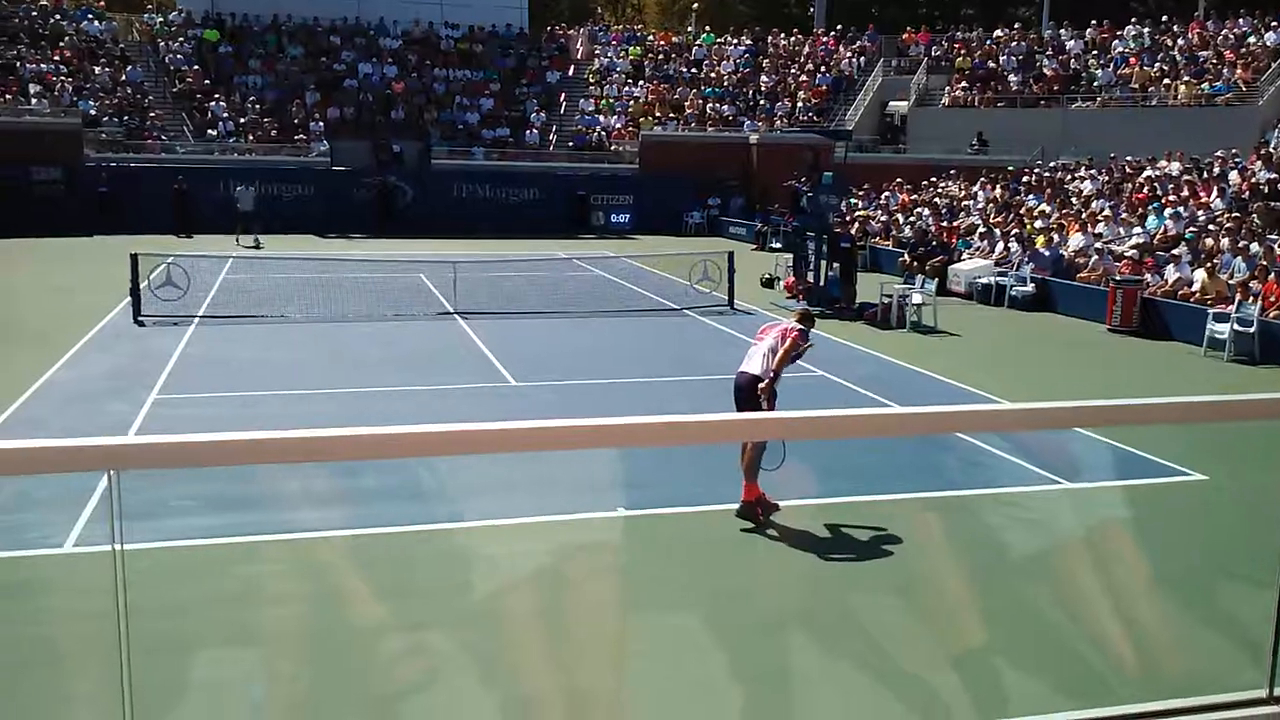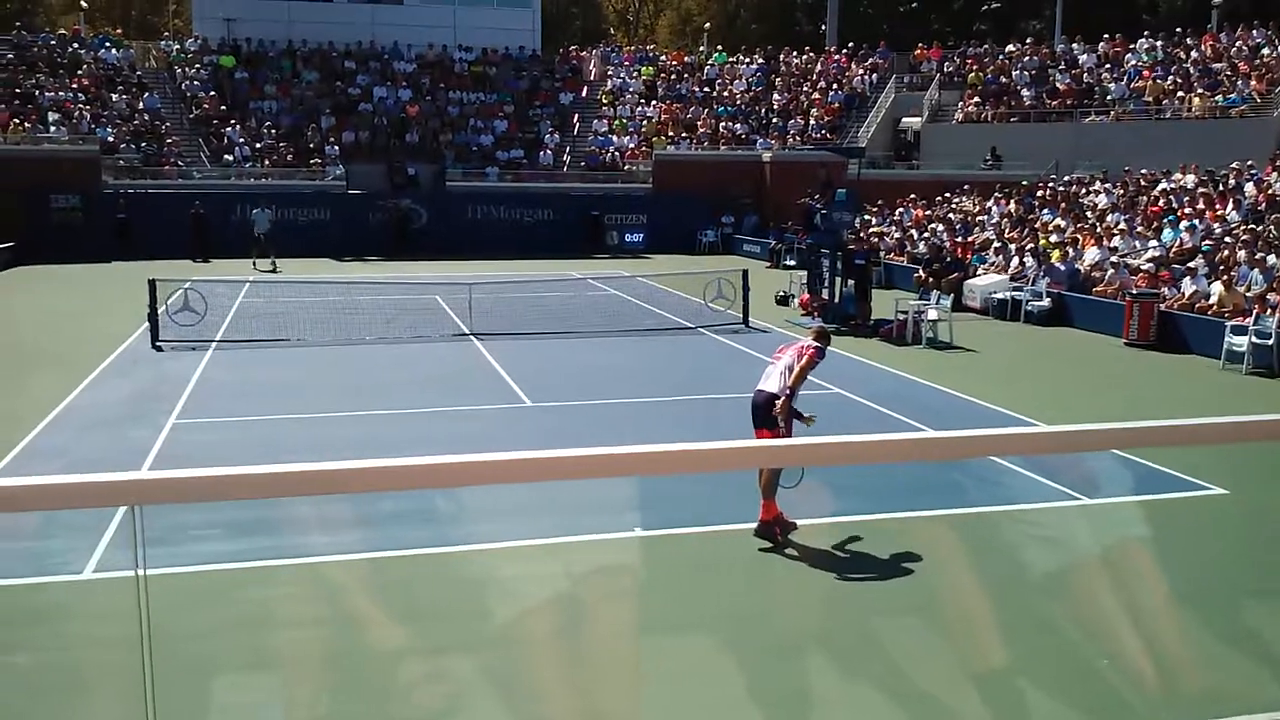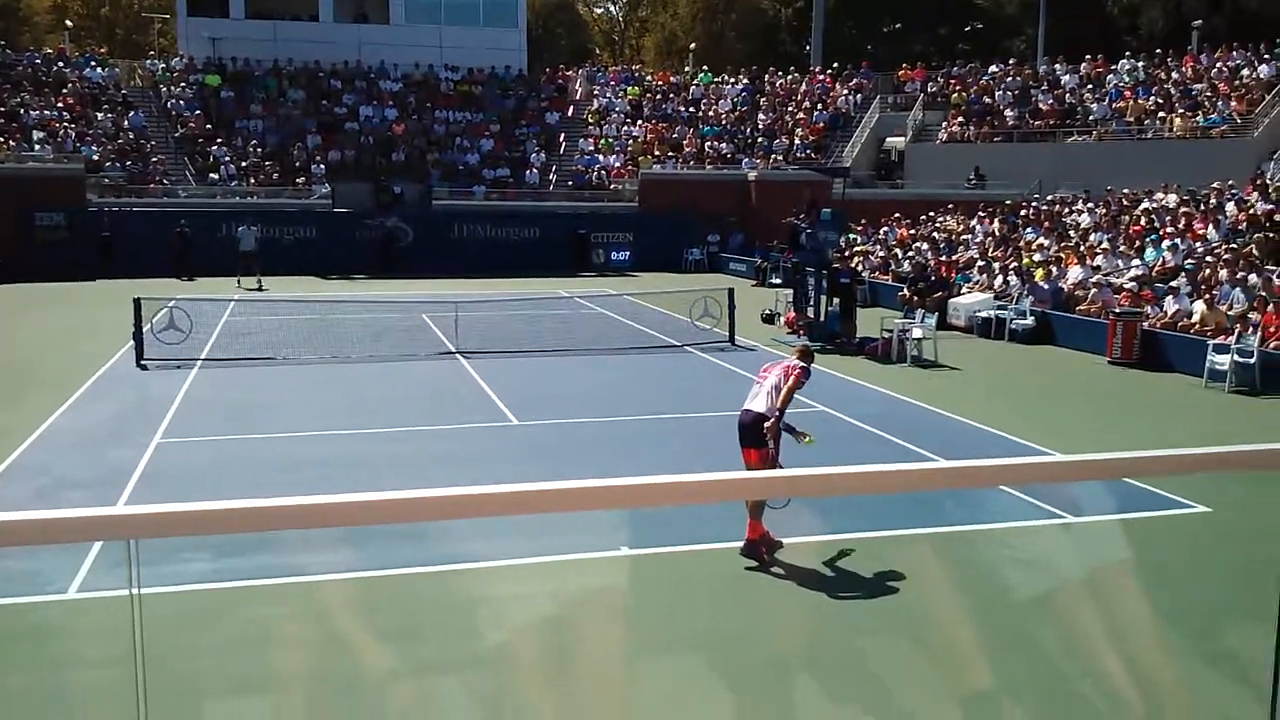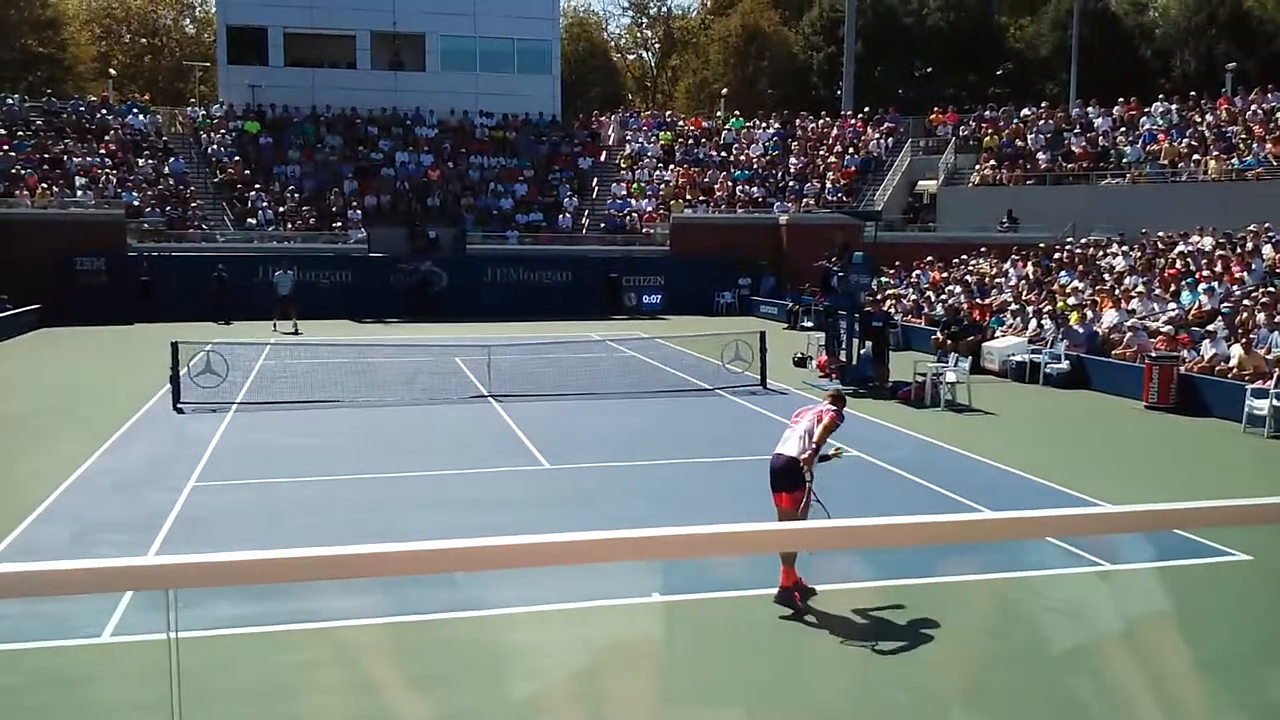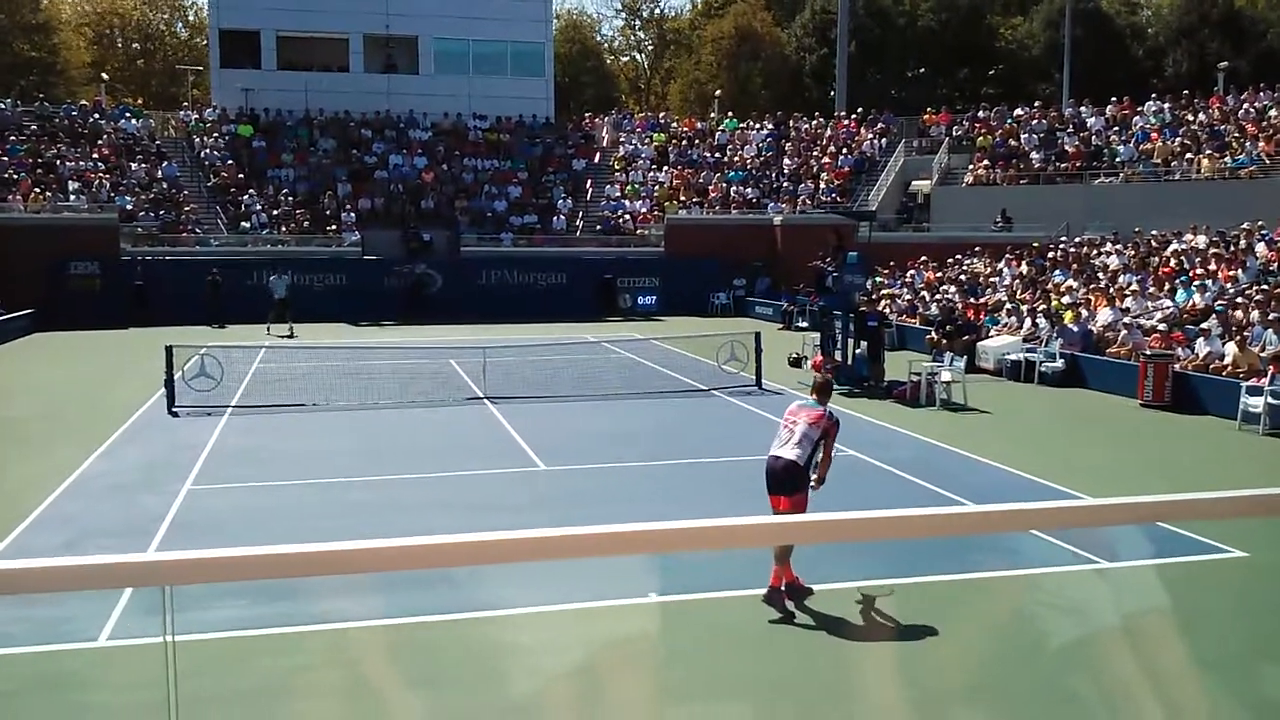
dt=0.7s
person 1, frame 1
left shoulder: (770, 327)
right shoulder: (799, 330)
right elbow: (784, 353)
left wrist: (799, 353)
right wrist: (770, 381)
left hip: (742, 377)
right hip: (758, 383)
left knee: (750, 440)
right knee: (757, 443)
left ankle: (754, 495)
right ankle: (748, 502)
person 1, frame 2
left shoulder: (787, 347)
right shoulder: (816, 348)
right elbow: (800, 369)
left wrist: (799, 416)
right wrist: (787, 399)
left hip: (759, 397)
right hip: (775, 401)
left ankle: (772, 515)
right ankle: (765, 522)
person 1, frame 3
left shoulder: (771, 366)
right shoulder: (802, 368)
right elbow: (788, 390)
left wrist: (791, 430)
right wrist: (777, 418)
left hip: (746, 416)
right hip: (763, 422)
left ankle: (758, 534)
right ankle: (752, 540)
person 1, frame 4
left shoulder: (803, 411)
right shoulder: (834, 412)
right elbow: (823, 428)
left wrist: (824, 456)
right wrist: (813, 453)
left hip: (777, 461)
right hip: (793, 465)
left ankle: (792, 581)
right ankle: (785, 588)
person 1, frame 5
left shoulder: (793, 407)
right shoulder: (830, 419)
right elbow: (826, 456)
left wrist: (811, 468)
right wrist: (820, 478)
left hip: (772, 462)
right hip: (792, 469)
left ankle: (790, 582)
right ankle: (774, 588)
